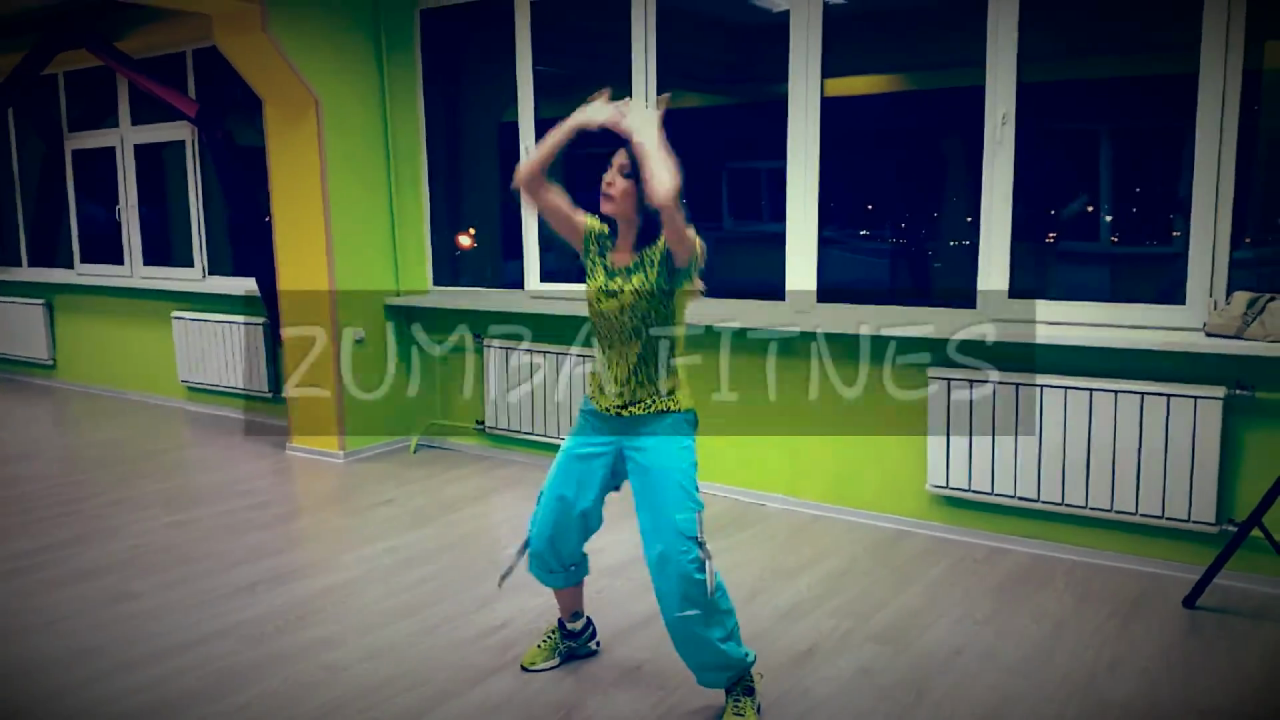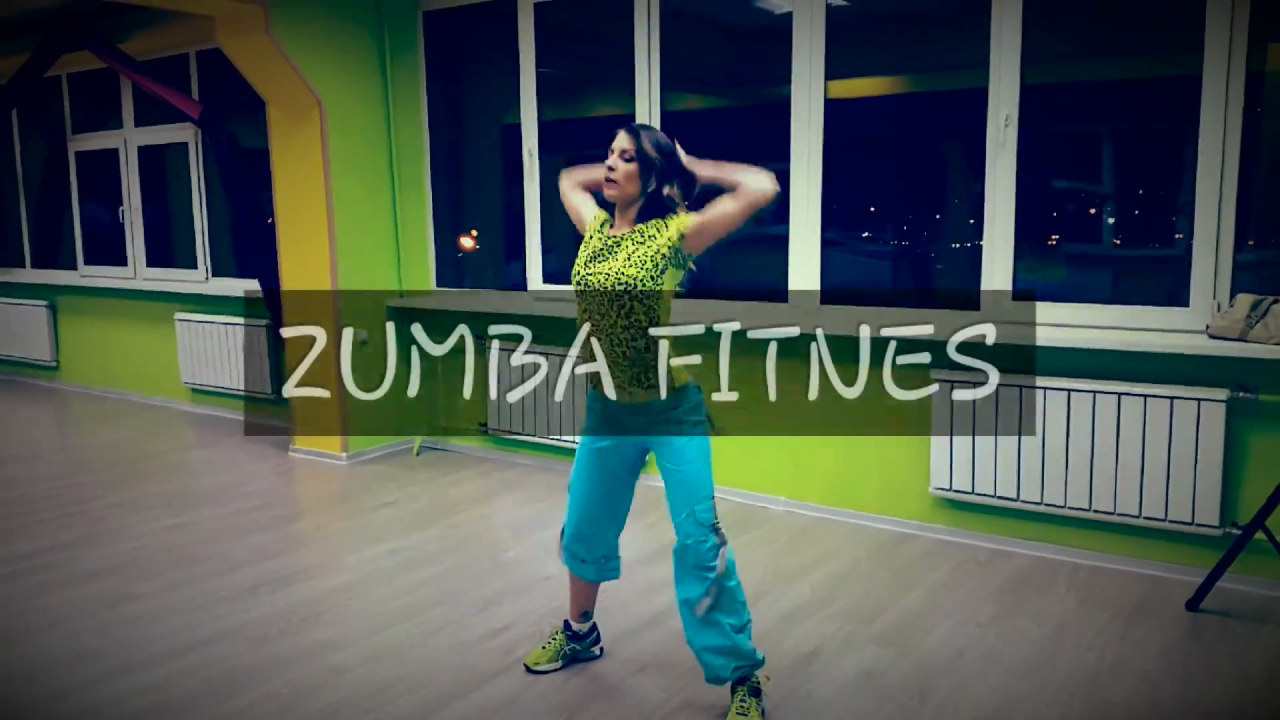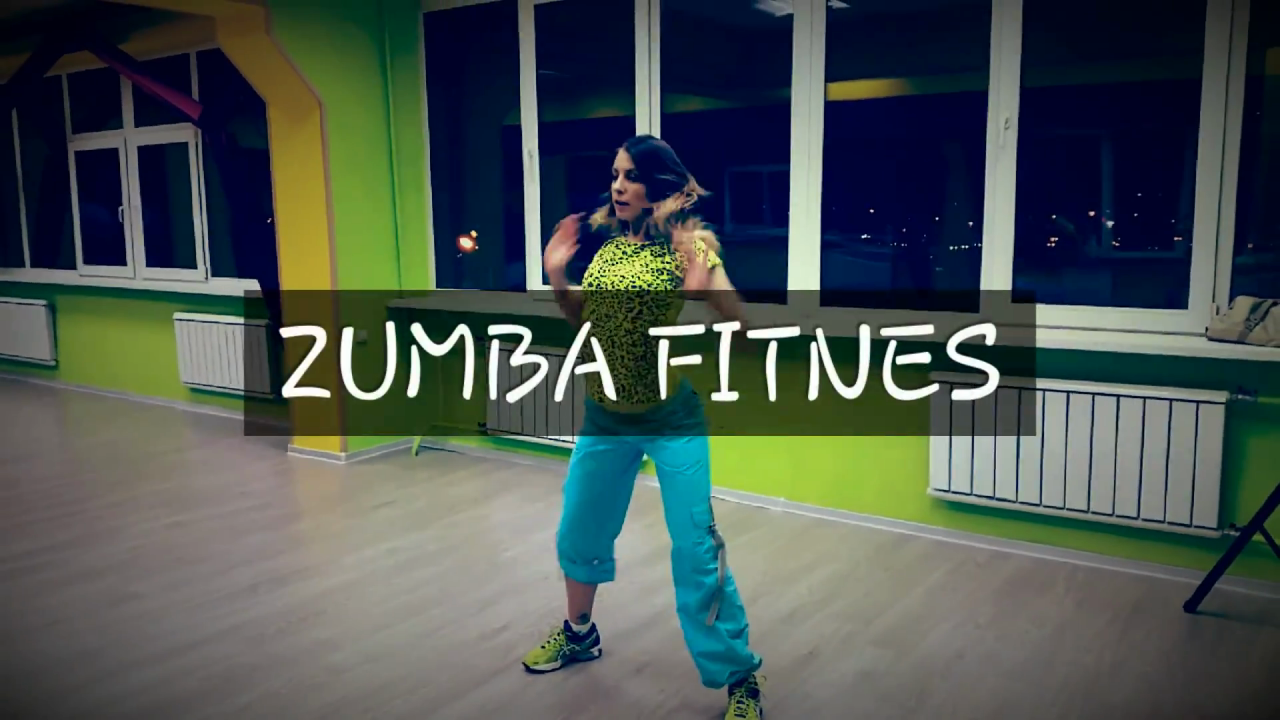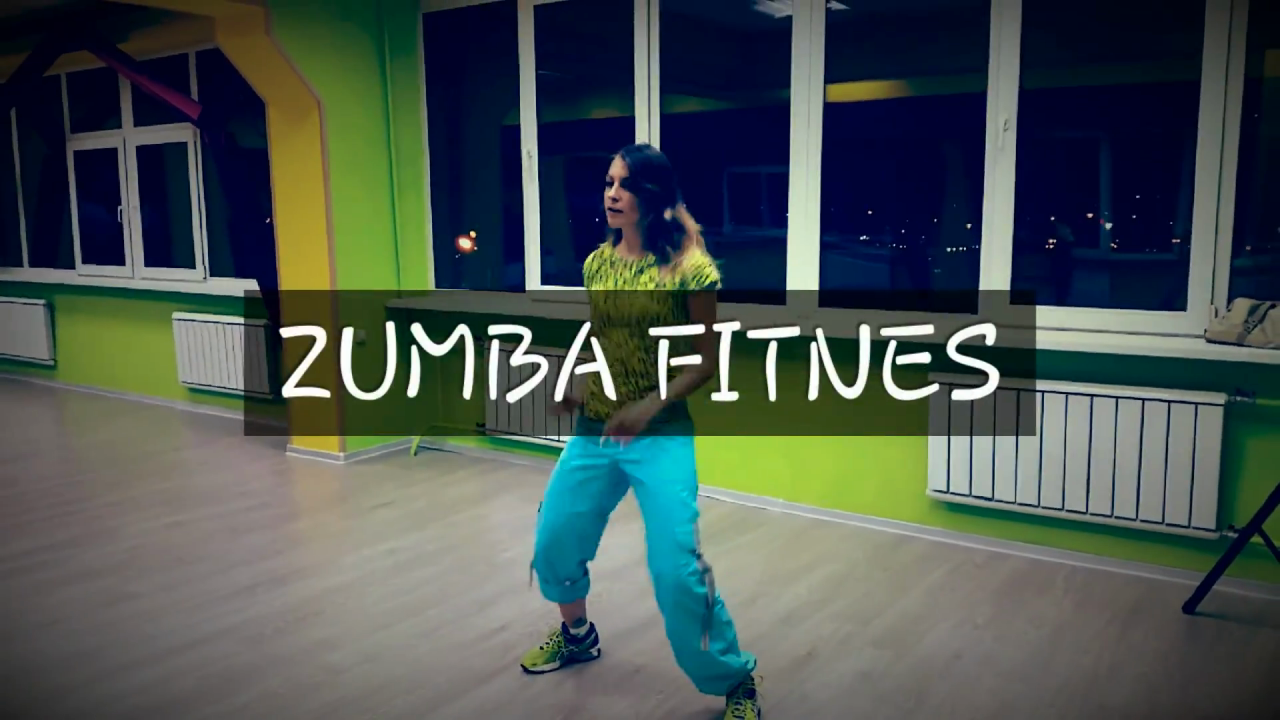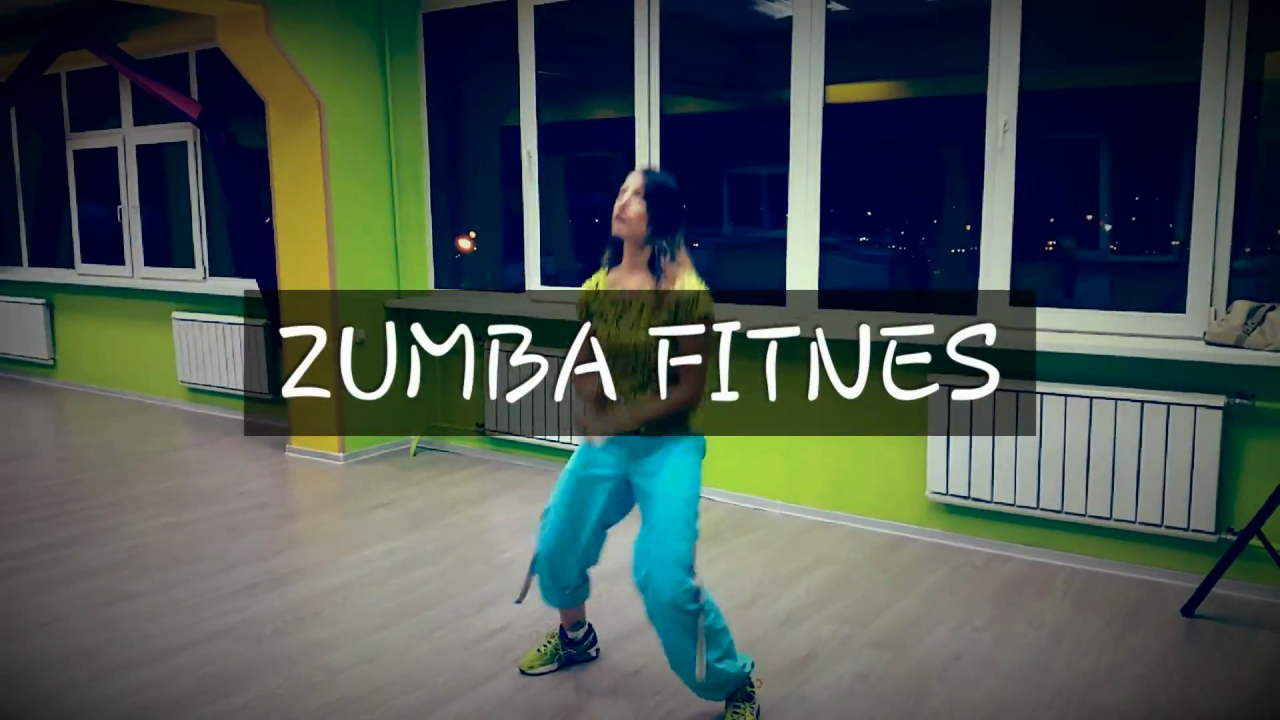
dt=0.2s
person 1, frame 1
left shoulder: (673, 252)
right shoulder: (593, 238)
left elbow: (668, 191)
right elbow: (529, 183)
left wrist: (645, 134)
right wrist: (582, 120)
left hip: (661, 427)
right hip: (597, 420)
left knee: (676, 559)
right knee: (549, 538)
right ankle: (574, 629)
person 1, frame 2
left shoulder: (674, 232)
right shoulder: (594, 227)
left elbow: (764, 188)
right elbow: (568, 179)
left wrist: (697, 169)
right wrist: (611, 173)
left hip: (673, 409)
right hip: (606, 409)
left knee: (697, 541)
right knee: (585, 528)
right ankle: (579, 632)
person 1, frame 3
left shoulder: (687, 249)
right shoulder: (607, 249)
left elbow: (736, 329)
right elbow: (583, 319)
left wrist: (711, 286)
right wrist: (557, 272)
left hip: (672, 413)
right hip: (605, 414)
left knee: (694, 545)
right knee: (580, 530)
right ankle: (578, 632)
person 1, frame 4
left shoulder: (689, 268)
right shoulder: (599, 261)
left elbow: (705, 363)
left wrist: (649, 408)
right wrist: (570, 391)
left hip: (660, 433)
right hip: (595, 429)
left knee: (674, 566)
right knee: (554, 543)
right ankle: (576, 633)
person 1, frame 5
left shoulder: (685, 292)
right shoulder: (596, 287)
left elbow: (689, 387)
right elbow: (588, 365)
left wrist: (623, 418)
right wrist: (588, 405)
left hip: (668, 445)
right hip: (605, 441)
left knee: (660, 577)
right knee: (555, 552)
right ankle: (574, 636)
